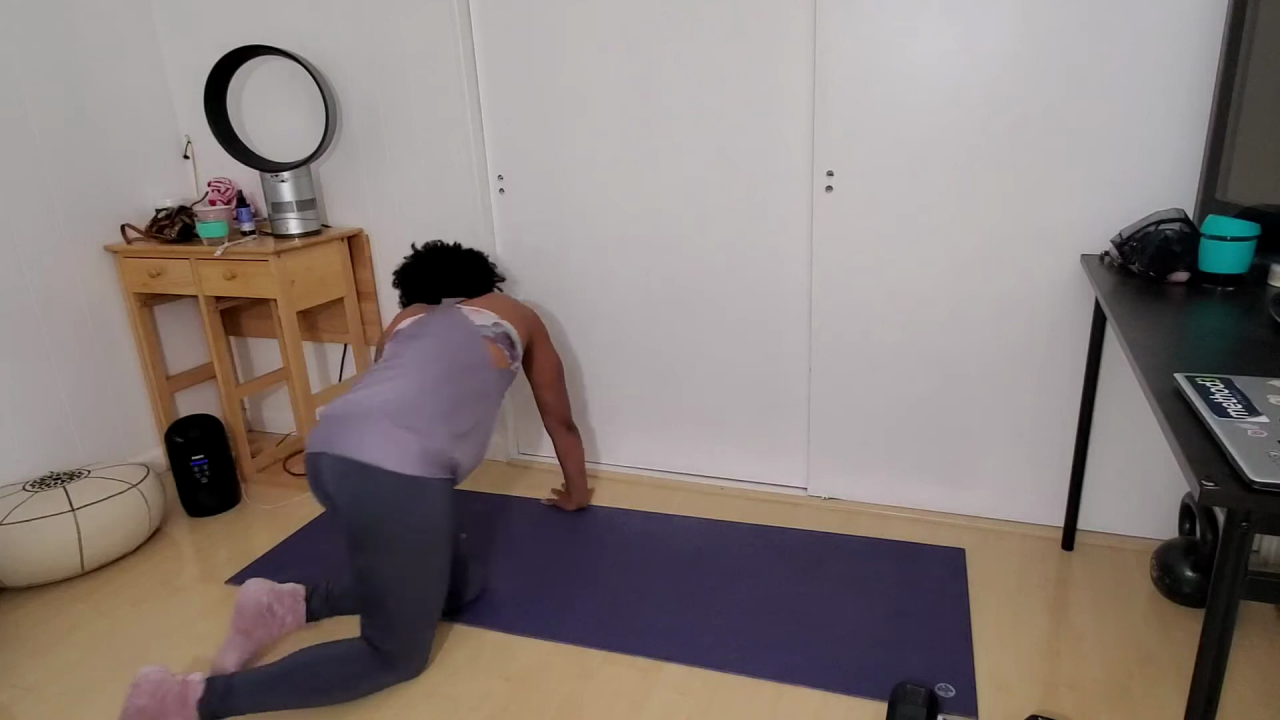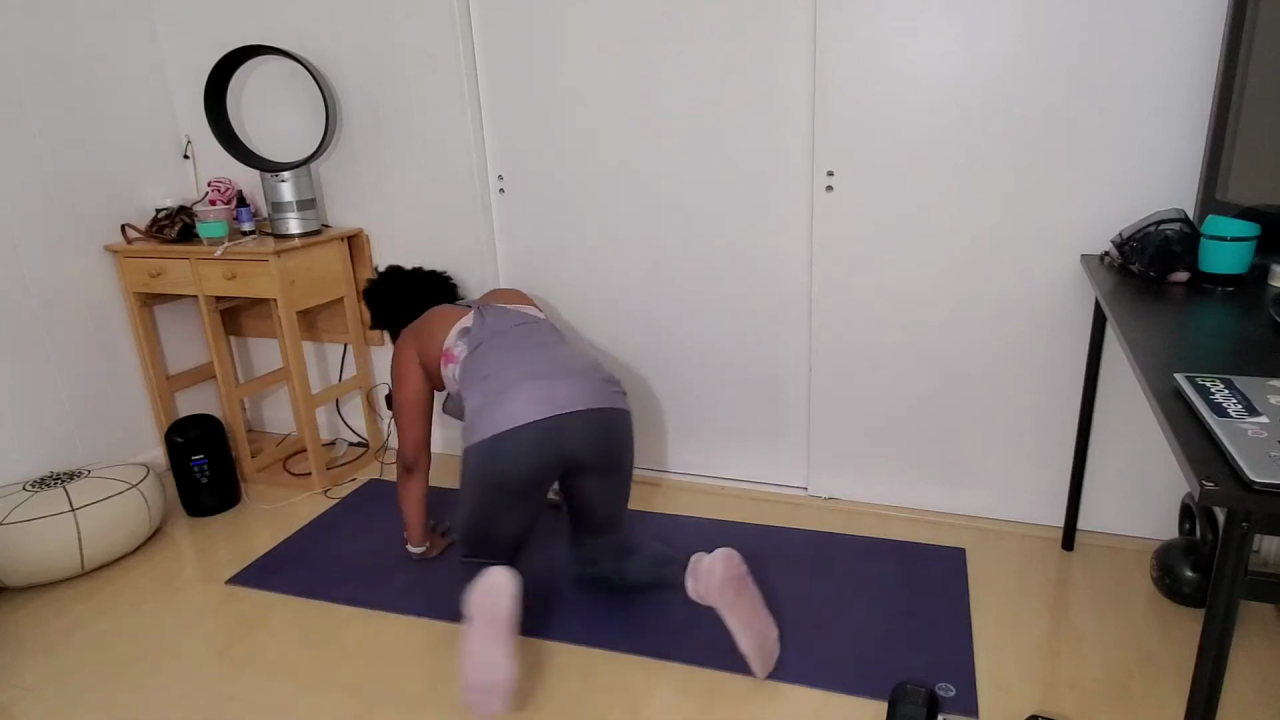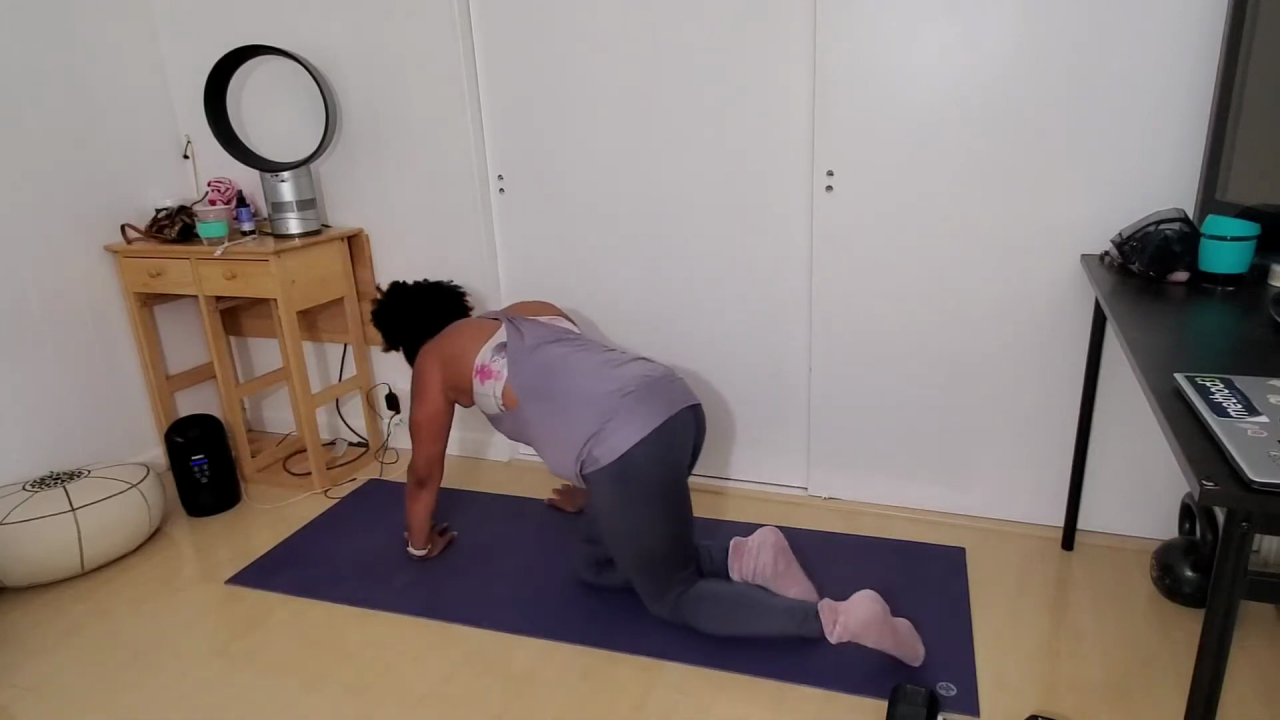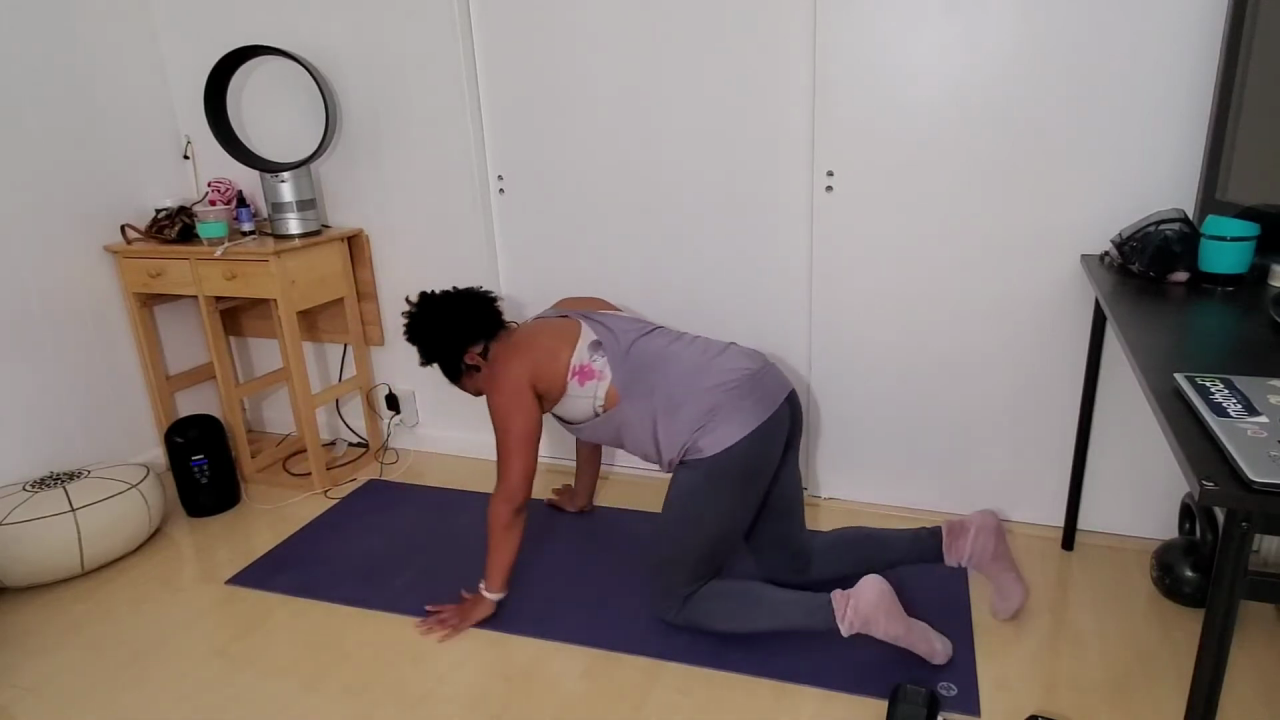
dt=0.7s
person 1, frame 1
left shoulder: (401, 322)
right shoulder: (516, 316)
right elbow: (560, 418)
right wrist: (576, 489)
left hip: (328, 449)
right hip: (396, 467)
left knee: (456, 585)
right knee: (396, 654)
left ankle: (292, 603)
person 1, frame 2
left shoulder: (412, 340)
right shoulder: (512, 299)
left elbow: (411, 459)
left wrist: (419, 539)
right wrist: (589, 487)
left hip: (505, 429)
right hip: (601, 409)
left knee: (484, 560)
right knee: (599, 549)
left ankle: (492, 596)
right ankle: (707, 574)
person 1, frame 3
left shoulder: (434, 359)
right shoulder: (530, 310)
left elbow: (424, 473)
left wrist: (420, 541)
right wrist: (579, 492)
left hip: (629, 445)
right hip: (675, 402)
left knee: (671, 597)
right knee: (600, 567)
left ankle: (838, 617)
right ankle: (747, 553)
person 1, frame 4
left shoulder: (509, 368)
right shoulder: (568, 314)
left elbow: (512, 499)
left wrist: (487, 597)
right wrist: (580, 496)
left hip: (725, 435)
right hip: (765, 393)
left knee: (678, 600)
right knee: (790, 562)
left ankle: (851, 609)
right ankle: (962, 538)
